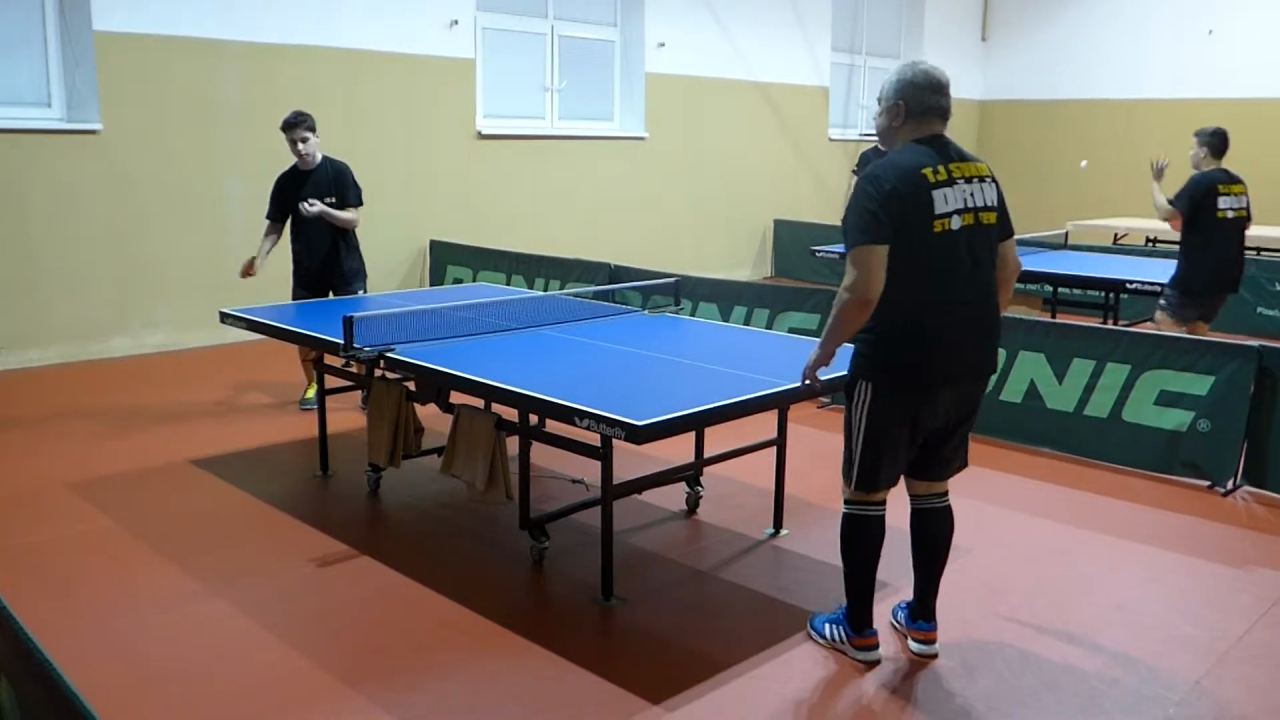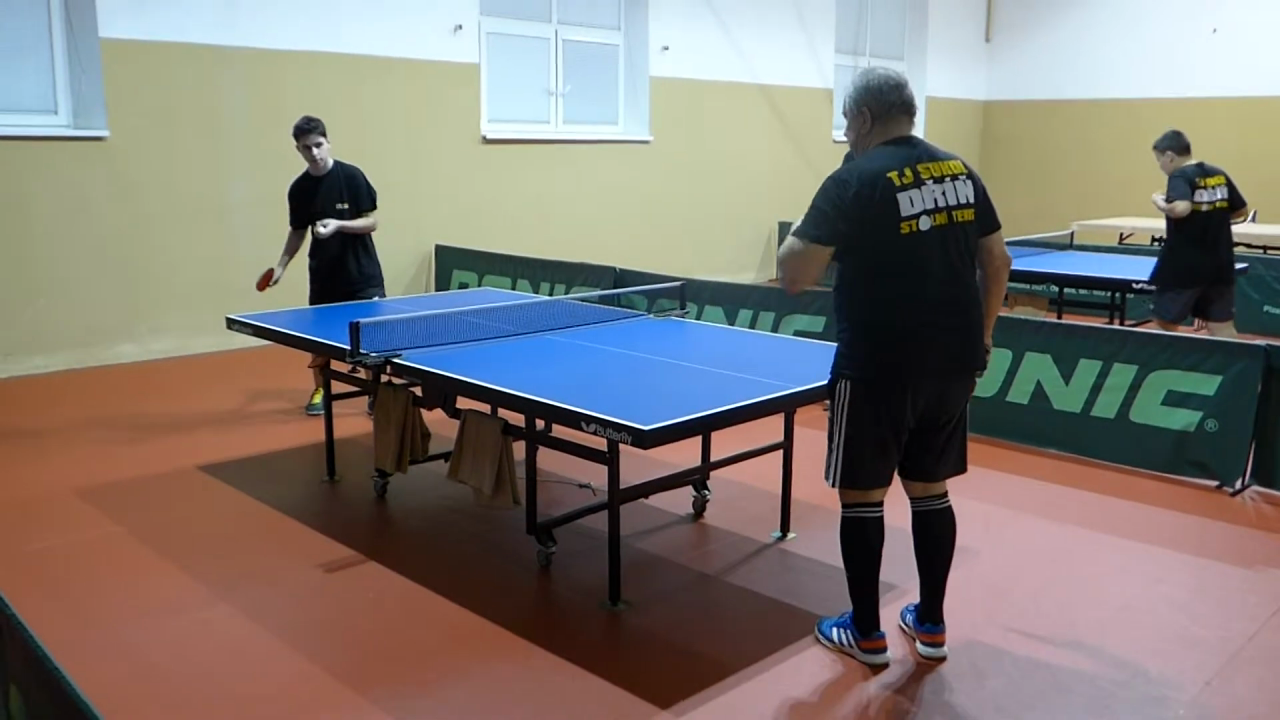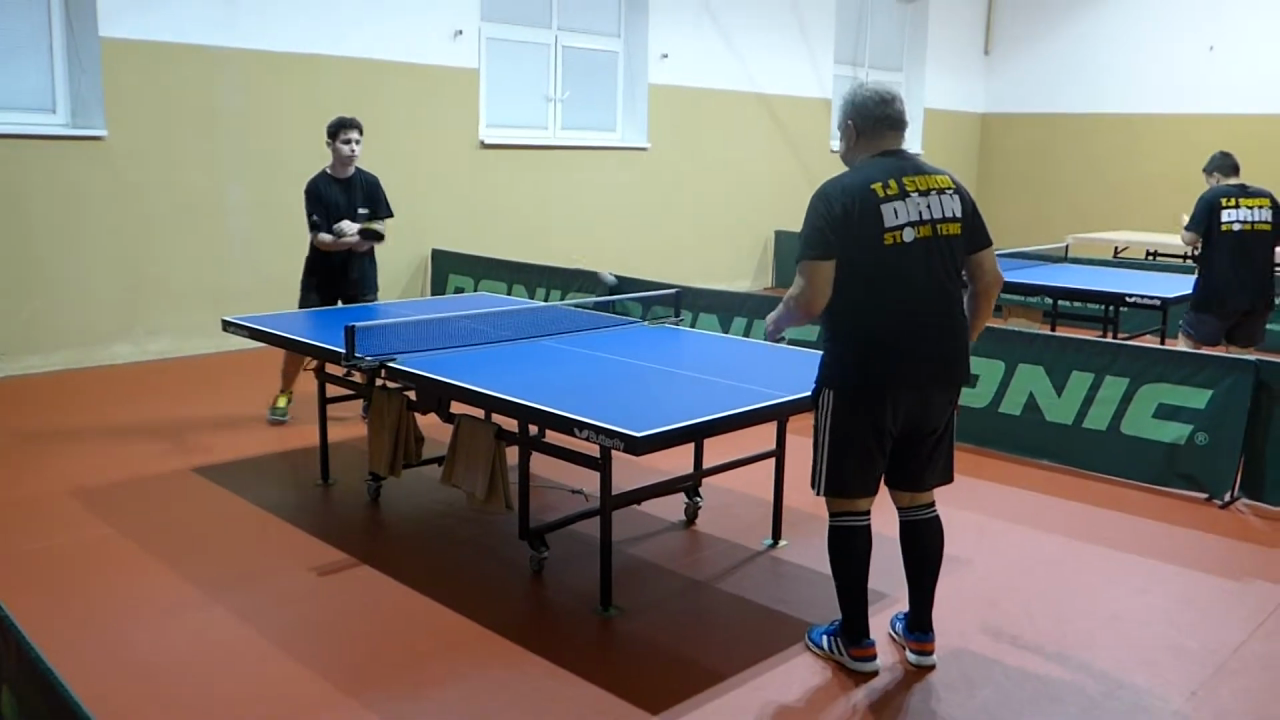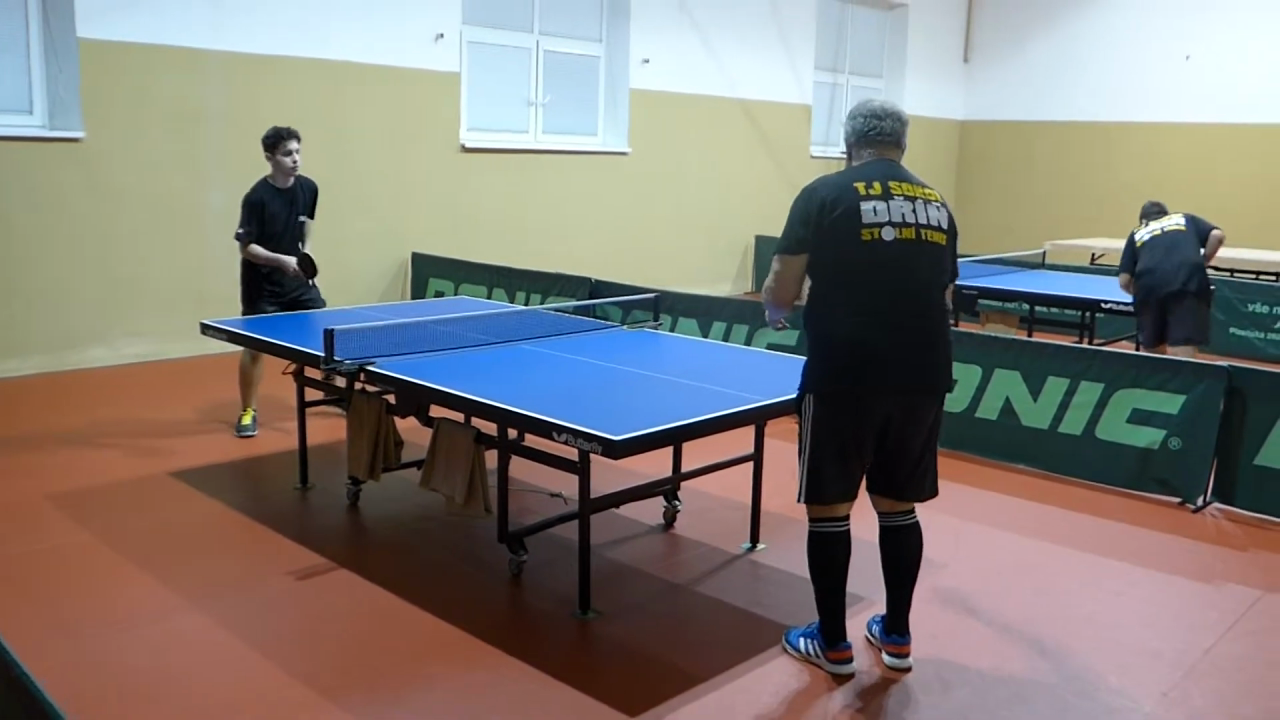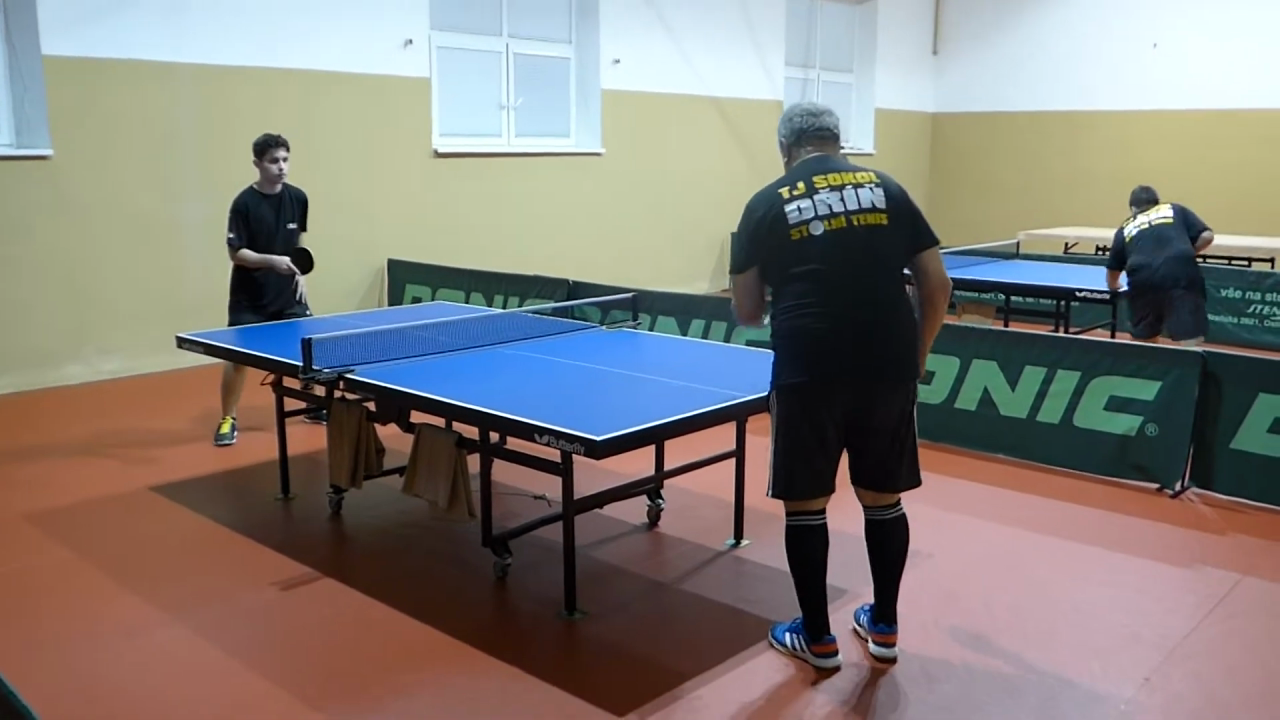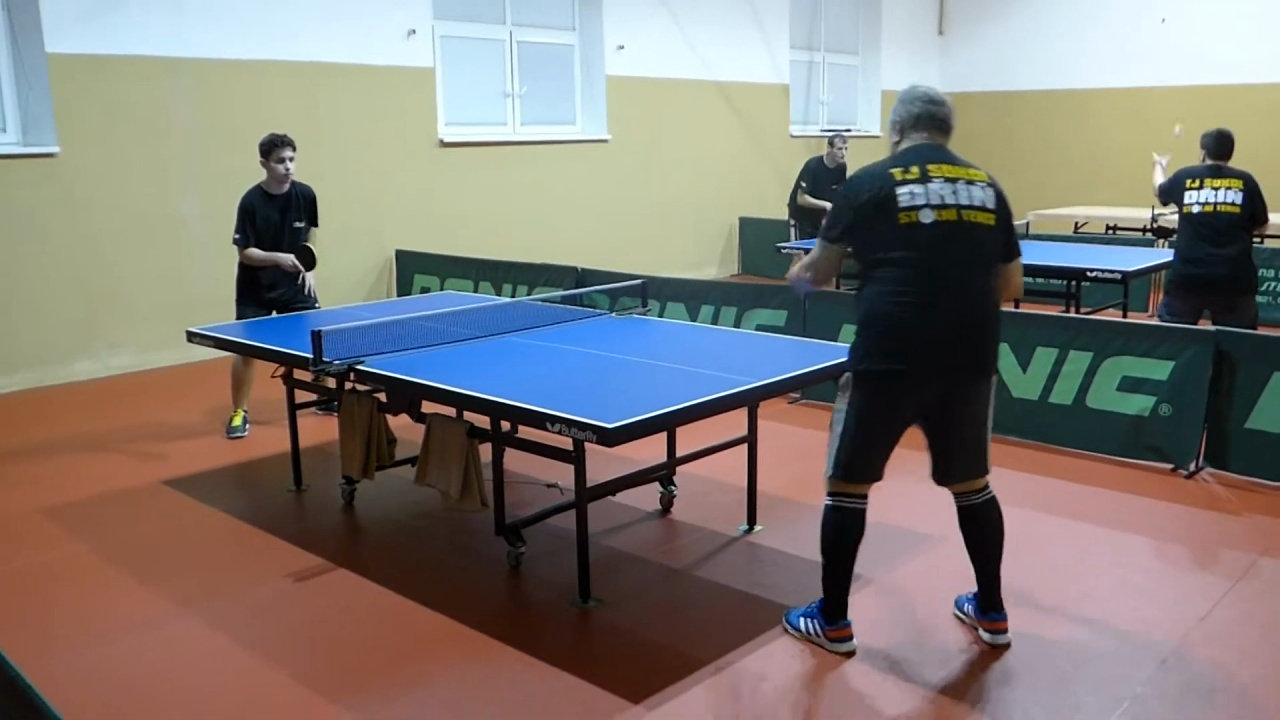
dt=0.7s
person 1, frame 1
left shoulder: (885, 178)
right shoulder: (982, 175)
left elbow: (863, 289)
right elbow: (1007, 269)
left wrist: (823, 350)
left hip: (896, 368)
right hip: (967, 367)
left knee: (863, 495)
right knee: (931, 488)
left ankle: (858, 628)
right ankle: (922, 619)
person 1, frame 2
left shoulder: (852, 181)
right shoulder: (961, 172)
left elbow: (796, 274)
right elbow: (997, 263)
left wrist: (794, 236)
right wrist: (981, 338)
left hip: (878, 368)
right hip: (951, 364)
left knee: (862, 495)
right knee: (930, 489)
left ankle: (865, 632)
right ankle: (931, 622)
person 1, frame 3
left shoulder: (839, 194)
right shoulder: (950, 187)
left elbow: (812, 298)
right elbow: (988, 279)
left wrist: (776, 321)
right wrist: (959, 341)
left hip: (862, 377)
right hip: (936, 375)
left knee: (848, 504)
right knee: (917, 499)
left ankle: (854, 640)
right ankle: (920, 631)
person 1, frame 4
left shoulder: (825, 195)
right shoulder: (937, 205)
left elbow: (780, 291)
left wrist: (772, 310)
left hip: (844, 375)
right hip: (922, 376)
left knee: (829, 508)
right knee: (898, 505)
left ankle: (832, 642)
right ankle: (896, 634)
person 1, frame 5
left shoulder: (766, 204)
right shoulder: (886, 188)
left elbow: (746, 309)
right elbow: (937, 285)
left wrist: (772, 308)
right wrist: (918, 353)
left hip: (807, 372)
right hip: (887, 368)
left knee: (805, 503)
right knee: (882, 498)
left ankle: (817, 636)
right ankle: (884, 625)
person 1, frame 6
left shoulder: (871, 181)
right shoulder: (988, 189)
left elbow: (816, 273)
right elbow: (1007, 288)
left wrist: (798, 276)
left hip: (887, 356)
right hip: (970, 358)
left knee: (847, 484)
right knee: (971, 483)
left ankle: (833, 618)
right ankle: (990, 611)
person 2, frame 1
left shoulder: (339, 171)
right shoulder: (285, 181)
left elbow: (353, 219)
right elbow: (275, 226)
left wrist: (323, 211)
right wrist: (259, 257)
left hip: (345, 265)
right hip: (305, 269)
left ankle: (368, 388)
right ankle: (311, 385)
person 2, frame 2
left shoulder: (351, 176)
right shoulder: (299, 188)
left elbow: (371, 222)
right elbow: (299, 232)
left wrist: (337, 225)
right wrist: (282, 265)
left hip: (362, 272)
right hip: (324, 274)
right ankle: (320, 390)
person 2, frame 3
left shoulder: (370, 183)
right shoulder: (316, 186)
left elbow: (381, 228)
right elbow: (319, 240)
left wrist: (356, 227)
right wrist: (348, 242)
left hip: (360, 275)
right hip: (320, 276)
left ankle: (371, 398)
right ankle: (284, 395)
person 2, frame 4
left shoulder: (308, 188)
right shoulder: (256, 197)
right elbow: (246, 248)
left wrist: (304, 256)
right wrist: (280, 260)
left hip: (296, 278)
right hip: (261, 283)
right knee: (254, 347)
right ankle: (248, 411)
person 2, frame 5
left shoulder: (298, 198)
right shoulder: (244, 203)
right elbow: (236, 253)
left wrist: (298, 272)
right wrist: (272, 260)
left hip: (287, 290)
right hip: (250, 294)
left ankle: (314, 406)
right ankle: (228, 420)
person 2, frame 6
left shoulder: (306, 195)
right shoulder: (251, 201)
right elbow: (245, 253)
left wrist: (306, 267)
right wrist: (278, 258)
left hip: (294, 283)
right hip: (256, 288)
left ankle: (326, 397)
right ankle: (239, 413)
person 3, frame 1
left shoulder: (1201, 181)
right shoulder: (1238, 183)
left elbow: (1165, 213)
right elbow: (1245, 223)
left wrist: (1156, 181)
left hip: (1199, 270)
right hip: (1227, 270)
left knee: (1164, 320)
right knee: (1196, 328)
person 3, frame 2
left shoulder: (1180, 177)
right shoulder: (1220, 175)
left elbow: (1180, 209)
right elbow: (1241, 211)
left wrist: (1161, 204)
left hip: (1183, 268)
right hip: (1219, 267)
left knee: (1162, 326)
right knee: (1223, 329)
person 3, frame 3
left shoulder: (1212, 197)
left elbow: (1189, 239)
left wrist: (1186, 224)
left hip: (1217, 292)
right hip: (1257, 293)
left knee: (1188, 345)
right knee: (1241, 354)
person 3, frame 4
left shoulder: (1136, 234)
right shoulder: (1186, 219)
left elbow: (1124, 281)
right elbow: (1217, 235)
left wrist: (1137, 292)
right wrist: (1203, 262)
left hip: (1149, 284)
right hip: (1188, 283)
left knee: (1155, 354)
right knee: (1184, 356)
person 3, frame 5
left shoulder: (1125, 227)
right shoulder: (1175, 209)
left elbow: (1112, 276)
right elbow: (1206, 236)
left wrist: (1114, 286)
left hip: (1143, 281)
right hip: (1181, 277)
right knee: (1190, 347)
person 3, frame 6
left shoulder: (1185, 177)
right shoulder: (1245, 181)
left elbow: (1159, 190)
right elbow: (1260, 227)
left wrist: (1159, 166)
left hip: (1188, 274)
right hip: (1234, 276)
